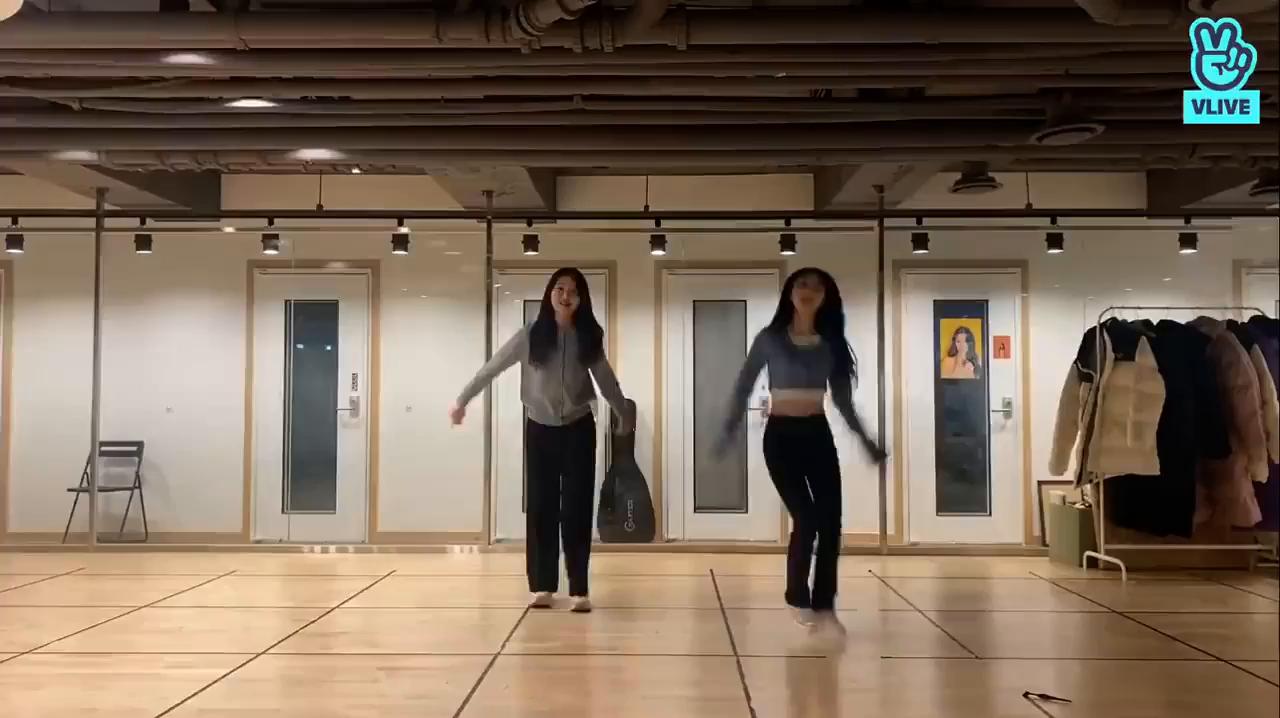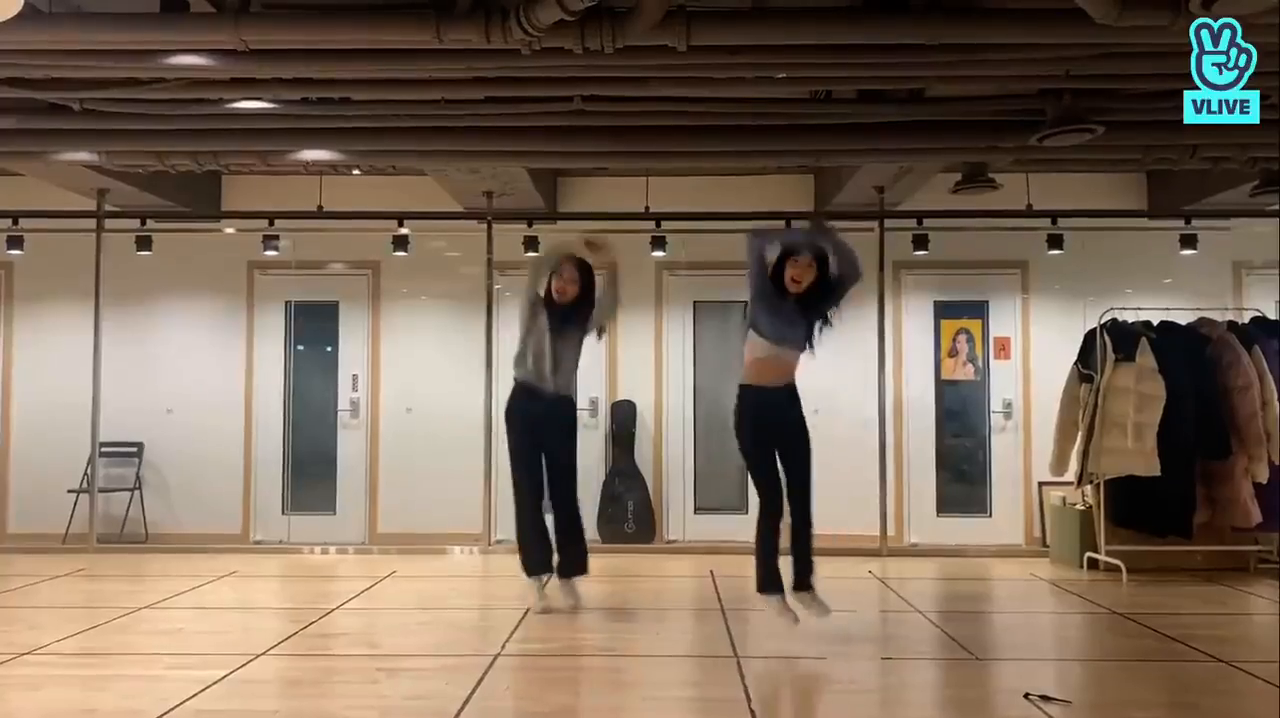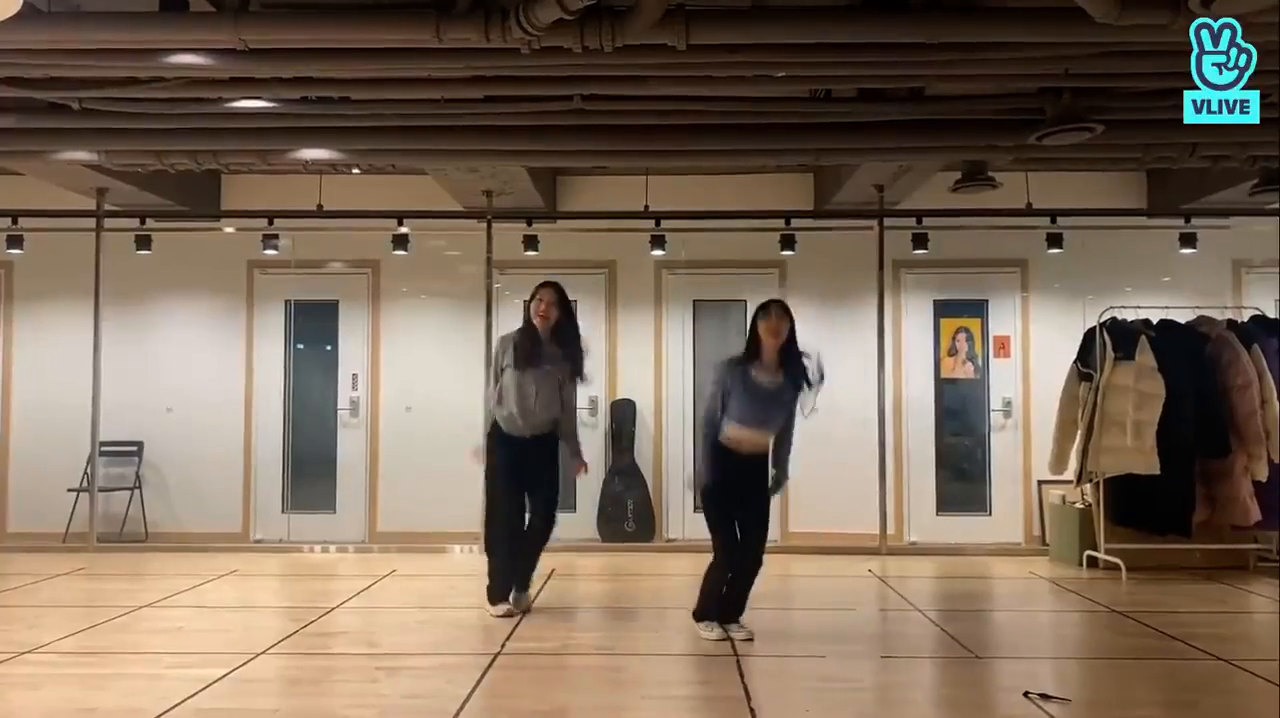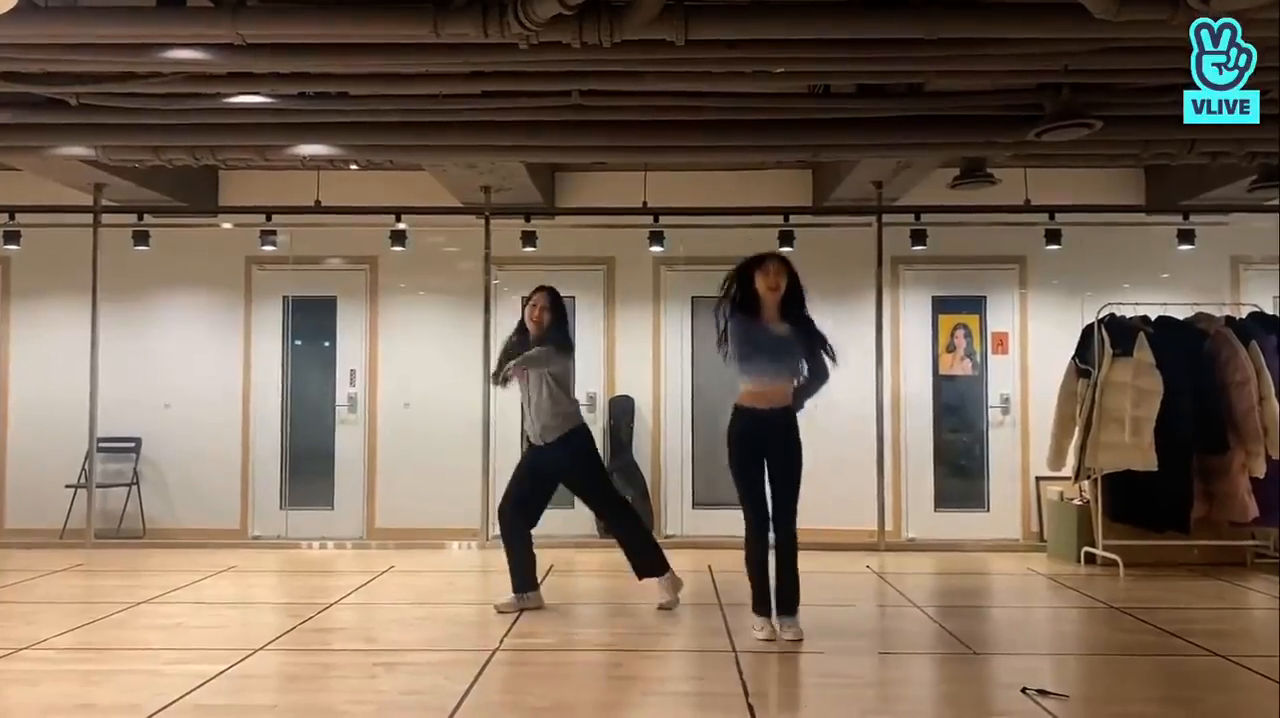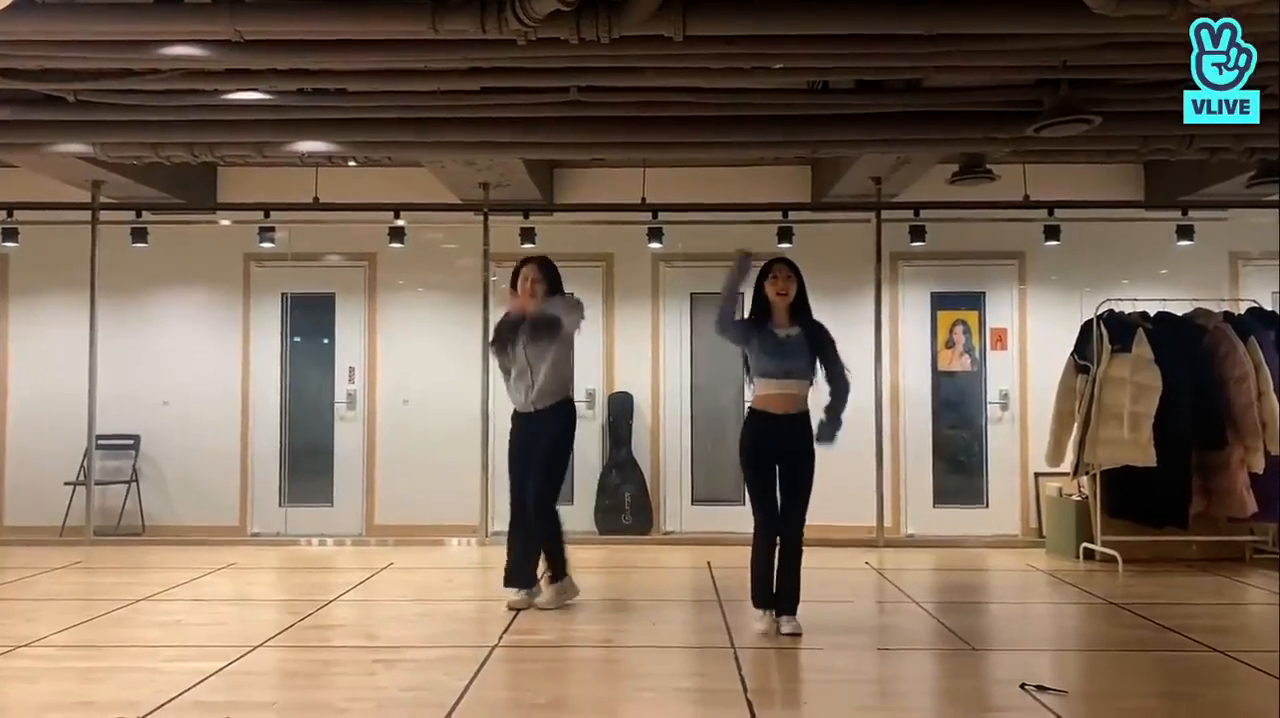
dt=0.4s
person 1, frame 1
left shoulder: (831, 345)
right shoulder: (769, 339)
left elbow: (842, 397)
right elbow: (744, 386)
left wrist: (864, 438)
right wrist: (729, 429)
left hip: (817, 434)
right hip: (780, 436)
left knee: (831, 521)
right knee: (807, 519)
left ankle: (824, 604)
right ankle: (799, 600)
person 1, frame 2
left shoulder: (808, 312)
right shoulder: (763, 296)
left elbow: (849, 273)
right elbow: (757, 244)
left wrist: (830, 241)
right wrist: (803, 236)
left hip: (788, 406)
right hip: (752, 405)
left knee: (801, 498)
right knee: (771, 498)
left ankle: (804, 585)
right ankle: (770, 587)
person 1, frame 3
left shoulder: (792, 378)
right shoulder: (732, 370)
right elbow: (710, 417)
left wrist: (781, 470)
right wrist: (703, 463)
left hip: (757, 470)
right hip: (722, 466)
left knee: (752, 553)
right knee: (727, 550)
left ankle: (730, 615)
right ankle: (706, 615)
person 1, frame 4
left shoulder: (800, 328)
right shoulder: (740, 326)
left elbow: (819, 373)
right elbow: (744, 363)
left wrist: (797, 394)
right wrist: (782, 368)
left hip: (784, 427)
right hip: (748, 427)
left knee: (785, 523)
right knee: (757, 521)
left ankle: (787, 612)
right ankle: (762, 613)
person 1, frame 5
left shoulder: (813, 332)
right shoulder: (753, 331)
left elbow: (839, 382)
right elbow: (724, 327)
left wrist: (832, 418)
right wrist: (735, 280)
left hip: (797, 431)
right hip: (759, 429)
left knee: (793, 525)
right knee: (766, 523)
left ankle: (787, 609)
right ankle: (764, 607)
person 2, frame 1
left shoulder: (588, 339)
right shoulder: (528, 337)
left elbow: (605, 376)
right elbow: (493, 368)
left wrist: (622, 411)
right wrist: (463, 399)
left hip: (577, 430)
right hip: (538, 429)
left knee: (577, 509)
right knee: (539, 508)
left ankle: (579, 589)
right ankle: (542, 585)
person 2, frame 2
left shoulder: (579, 323)
right shoulder: (534, 309)
left elbow: (607, 312)
right elbow: (535, 272)
left wrist: (604, 263)
right wrist: (562, 257)
left hip: (559, 409)
right hip: (524, 404)
left knee: (564, 496)
right knee: (528, 492)
left ankle: (568, 576)
right ankle: (537, 573)
person 2, frame 3
left shoulder: (566, 353)
right shoulder: (509, 345)
left elbow: (567, 405)
right elbow: (493, 392)
left wrist: (575, 451)
right wrist: (486, 437)
left hip: (544, 442)
right hip: (506, 439)
left knee: (543, 519)
right knee: (505, 516)
left ankle: (520, 585)
right ankle: (499, 594)
person 2, frame 4
left shoulder: (556, 348)
right shoulder: (517, 348)
left elbow: (538, 360)
left wrist: (521, 365)
left hip: (572, 444)
right hip: (538, 449)
left knee: (612, 509)
right knee: (511, 512)
left ankle: (664, 575)
right ankle: (526, 591)
person 2, frame 5
left shoulder: (559, 320)
right shoulder: (509, 327)
left elbow: (574, 309)
left wrist: (536, 305)
left hip: (556, 417)
right hip: (524, 420)
left knee: (540, 500)
right knee: (521, 503)
left ankle: (560, 580)
right ankle: (524, 583)
